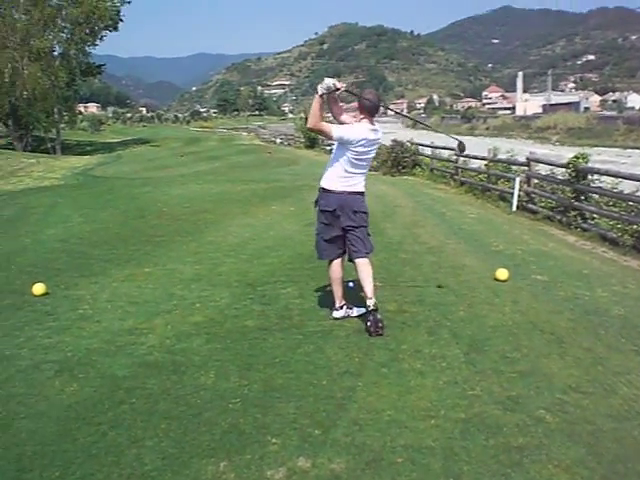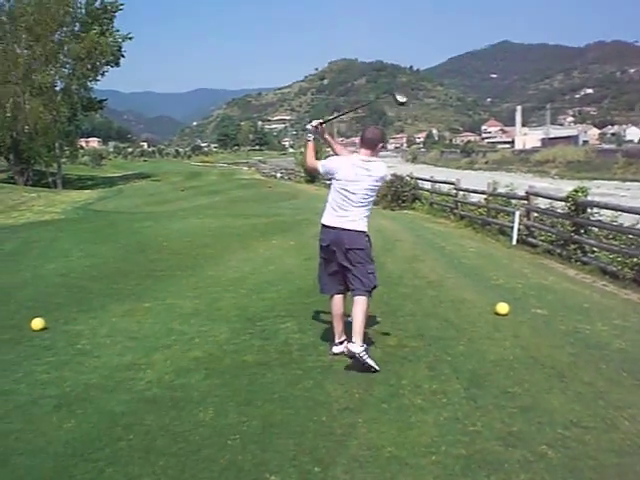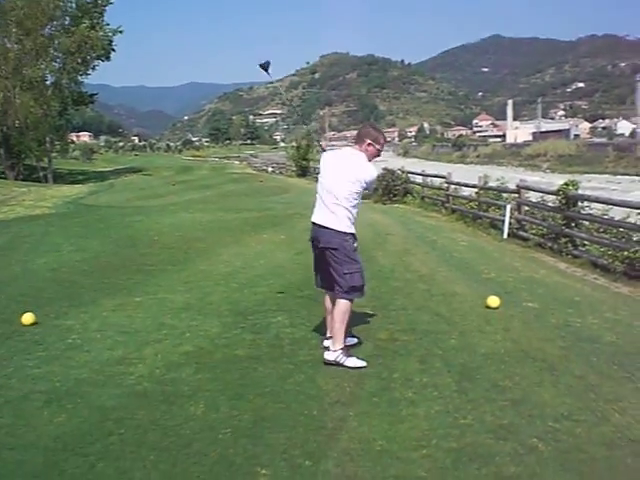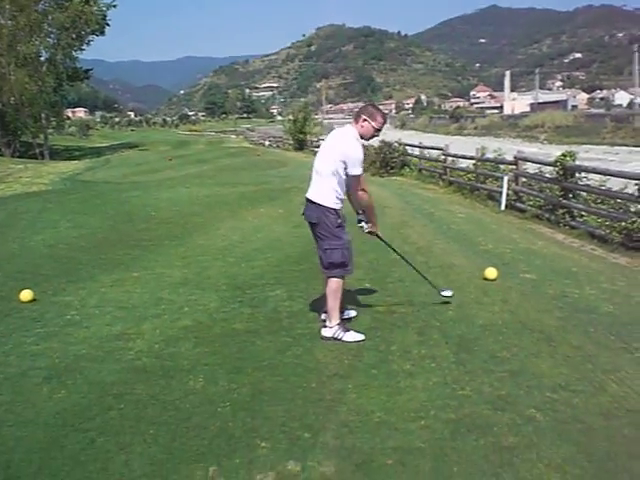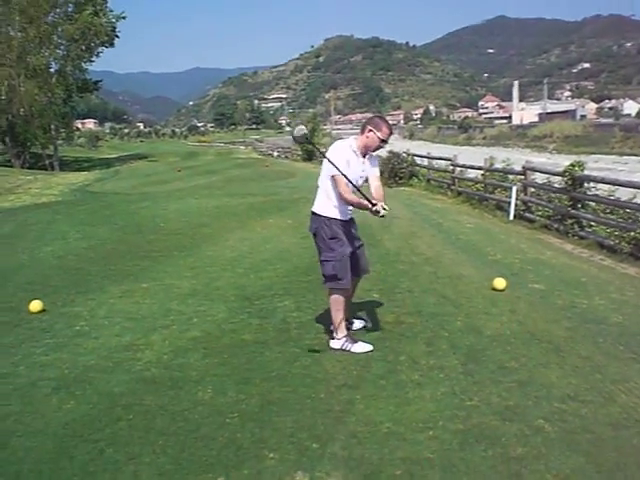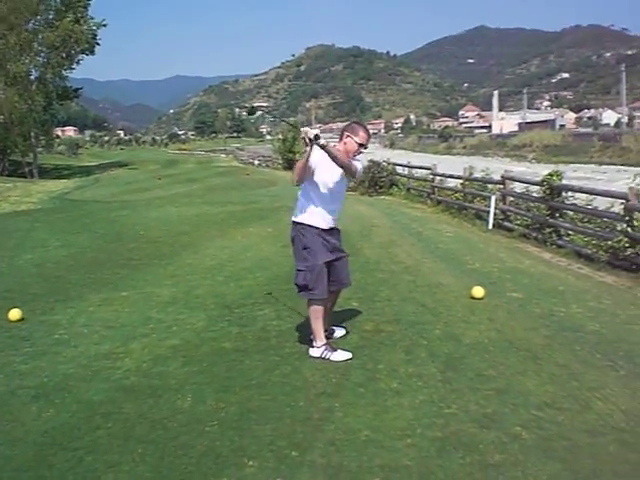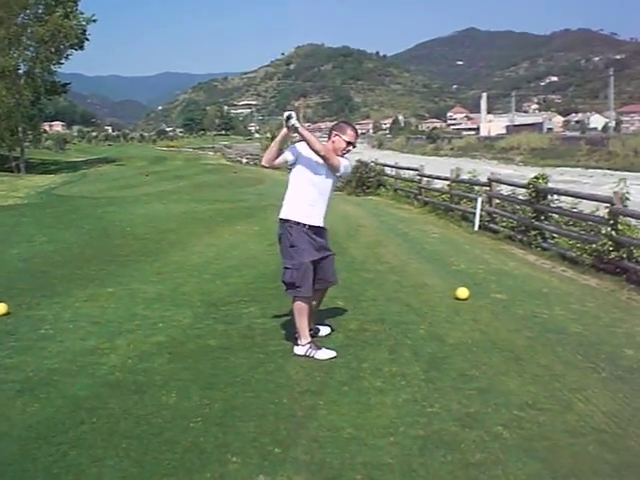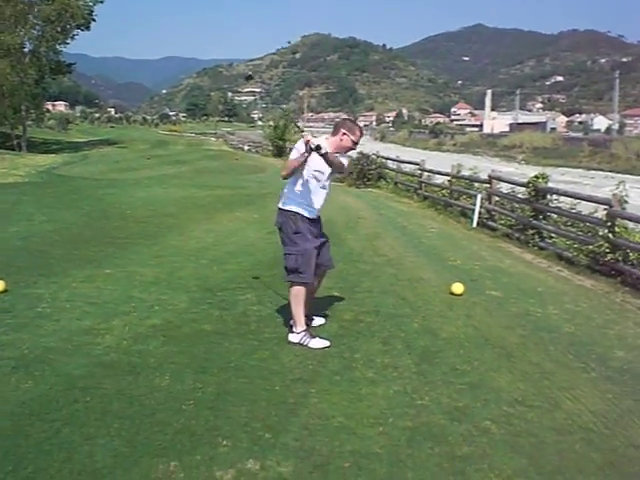
dt=0.2s
person 1, frame 1
left shoulder: (353, 133)
right shoulder: (375, 133)
left elbow: (313, 124)
right elbow: (342, 118)
left wrist: (321, 94)
right wrist: (332, 96)
left hip: (330, 197)
right hip: (355, 198)
left knee: (334, 254)
right knee: (361, 253)
left ankle: (340, 305)
right ankle: (371, 302)
person 1, frame 2
left shoulder: (339, 164)
right shoulder: (381, 171)
left elbow: (310, 164)
left wrist: (312, 136)
right wrist: (327, 136)
left hip: (329, 232)
right hip: (355, 235)
left knee: (336, 289)
right knee: (361, 289)
left ankle: (340, 340)
right ankle: (357, 344)
person 1, frame 3
left shoulder: (328, 156)
right shoulder: (369, 171)
left hip: (319, 228)
right hip: (338, 234)
left knee: (331, 286)
right knee: (348, 289)
left ankle: (332, 335)
right ankle: (336, 349)
person 1, frame 4
left shoulder: (341, 136)
right shoulder: (350, 144)
right elbow: (360, 189)
left wrist: (362, 214)
right wrist: (370, 218)
left hip: (326, 206)
right hip: (324, 208)
left knee: (338, 262)
right knee: (338, 265)
left ankle: (332, 309)
right ankle: (332, 325)
person 1, frame 5
left shoulder: (372, 159)
right shoulder: (340, 149)
left elbow: (375, 185)
right elbow: (343, 194)
left wrist: (379, 204)
right wrist: (368, 206)
left hip: (345, 220)
right hip: (327, 219)
left knee: (355, 272)
right knee: (340, 278)
left ankle: (342, 320)
right ankle: (340, 336)
person 1, frame 6
left shoulder: (357, 166)
right shoulder: (313, 154)
left elbow: (345, 164)
right elbow: (298, 179)
left wrist: (324, 145)
right wrist: (308, 147)
left hip: (330, 230)
right hip: (307, 228)
left knee: (337, 282)
right knee: (317, 288)
left ankle: (324, 328)
right ankle: (319, 344)
person 1, frame 7
left shoulder: (343, 165)
right shoulder: (300, 149)
left elbow: (322, 153)
right elbow: (267, 162)
left wrist: (299, 129)
right wrist: (285, 132)
left hip: (317, 230)
right hip: (294, 227)
left knee: (323, 280)
right knee: (301, 286)
left ankle: (308, 326)
right ankle: (303, 343)
person 1, frame 8
left shoulder: (341, 159)
right shoulder: (305, 145)
left elbow: (336, 166)
right elbow: (285, 173)
left wrist: (323, 151)
right wrist: (307, 152)
left hip: (311, 218)
right hip: (293, 215)
left knee: (320, 268)
right knee: (301, 272)
left ankle: (301, 315)
right ankle: (298, 331)
